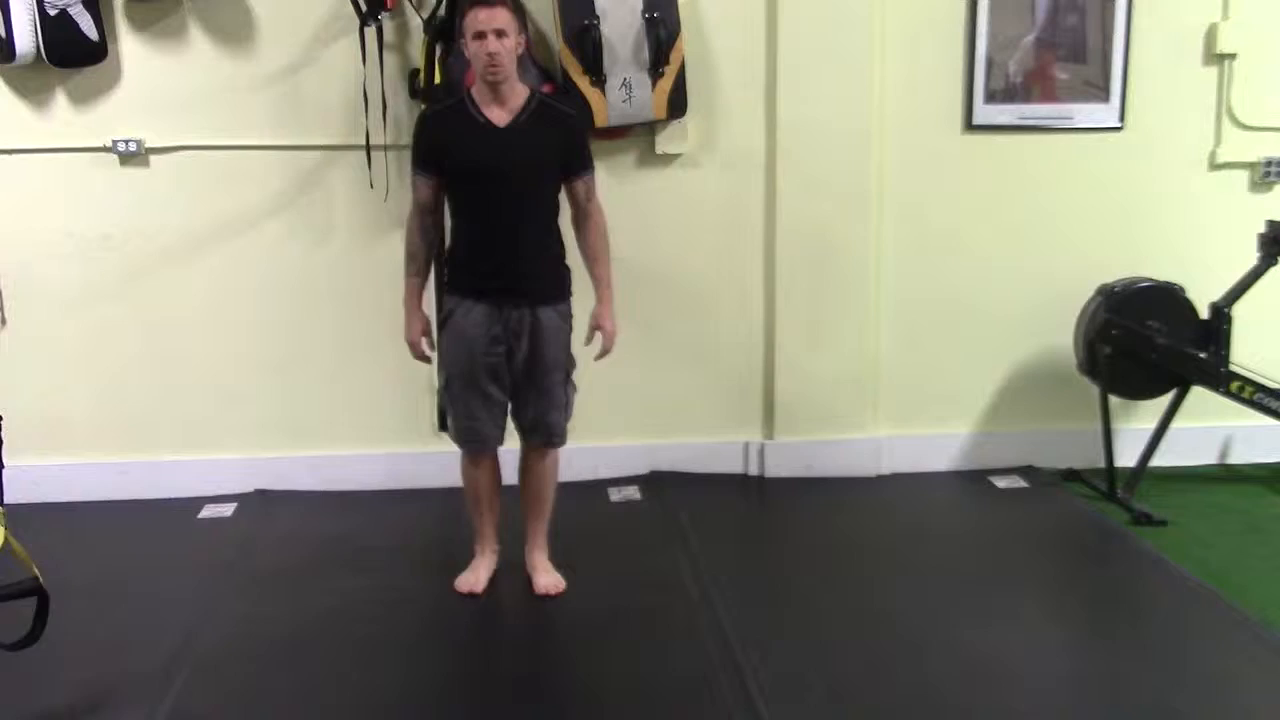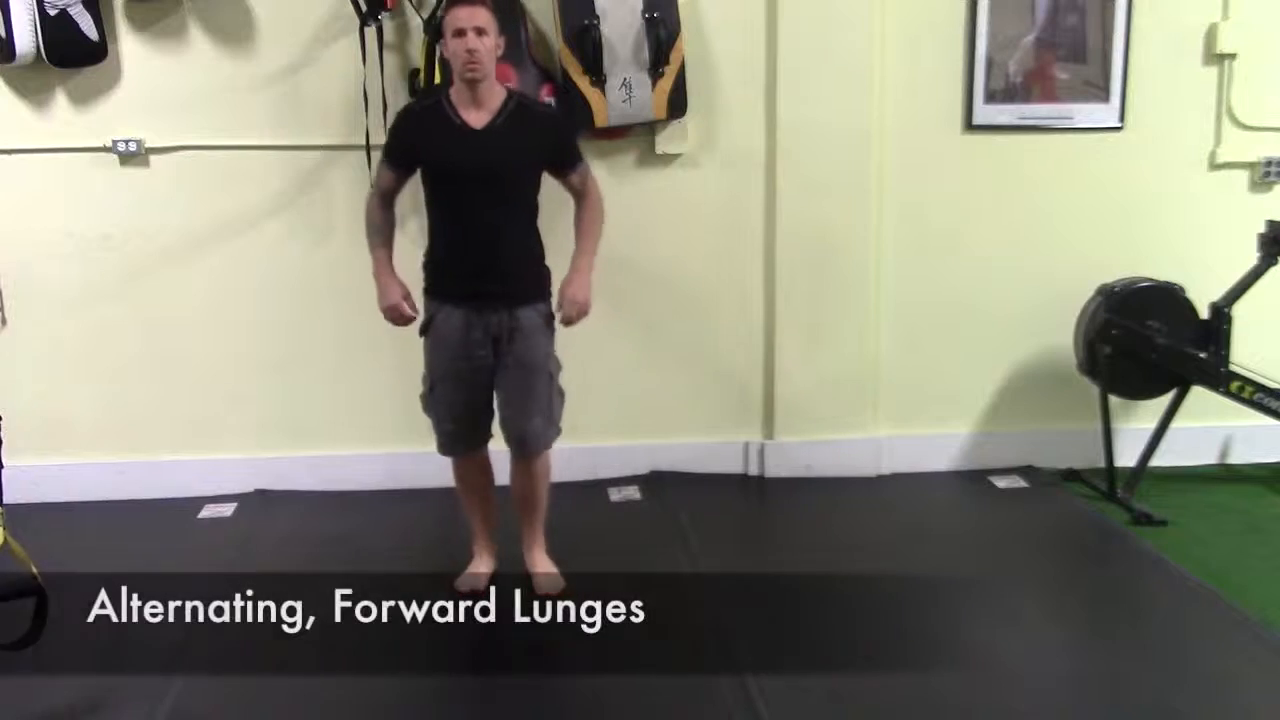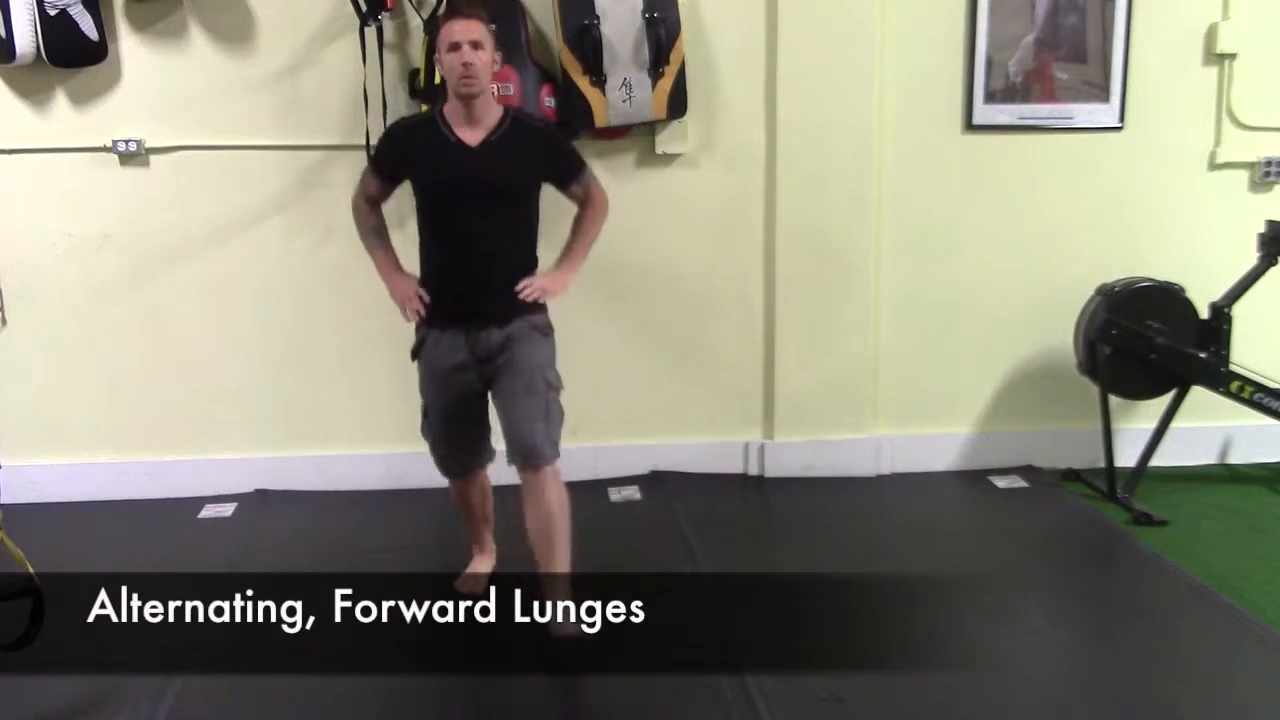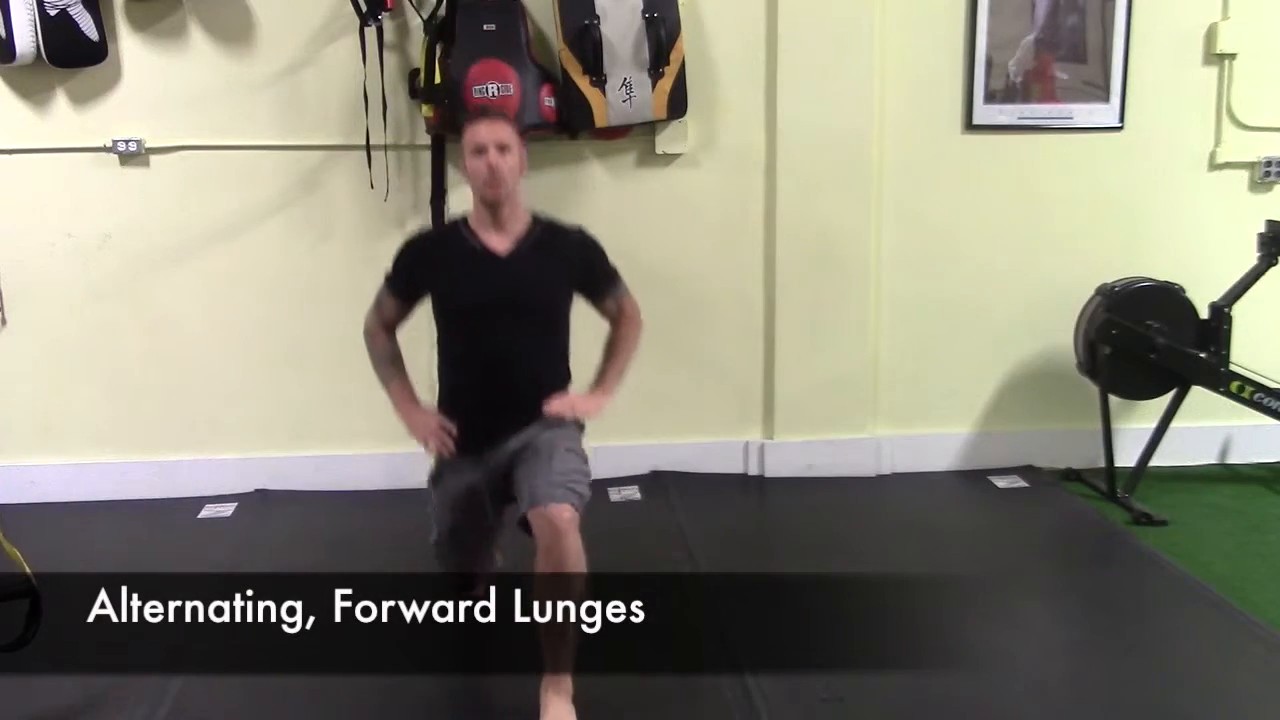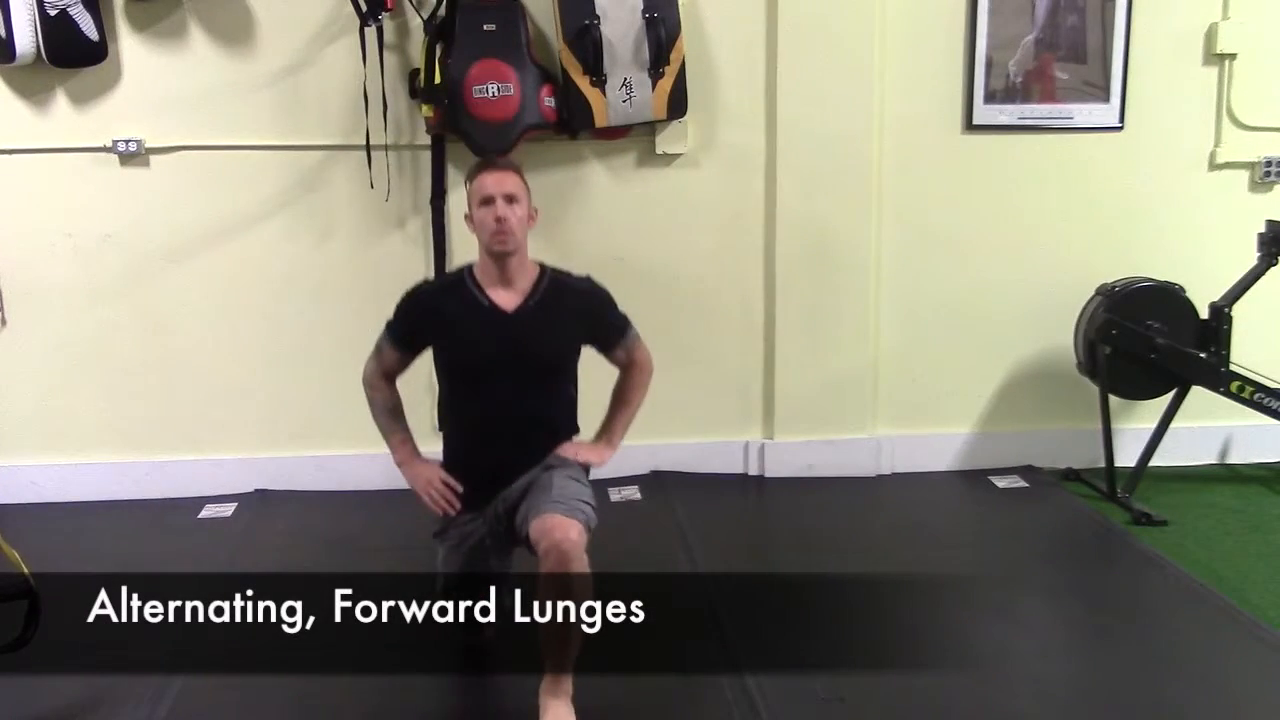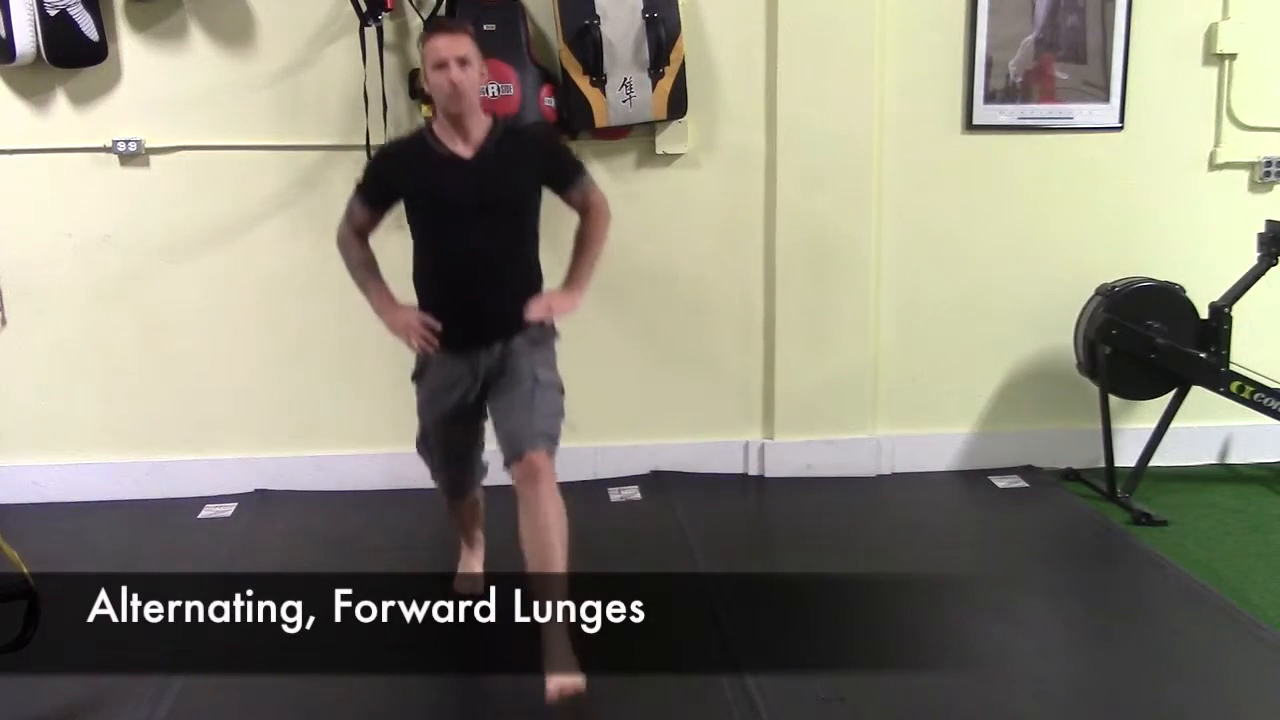
dt=0.4s
person 1, frame 1
left shoulder: (560, 122)
right shoulder: (440, 123)
left elbow: (588, 212)
right elbow: (423, 215)
left wrist: (605, 299)
right wrist: (413, 303)
left hip: (544, 303)
right hip: (469, 304)
left knee: (544, 433)
right knee: (475, 437)
left ankle: (537, 551)
right ankle: (485, 549)
person 1, frame 2
left shoulder: (539, 121)
right shoulder: (418, 122)
left elbow: (588, 194)
right elbow: (380, 198)
left wrist: (583, 272)
right wrist: (384, 276)
left hip: (526, 306)
right hip: (450, 308)
left knee: (532, 439)
right knee: (464, 441)
left ankle: (535, 547)
right ankle: (483, 549)
person 1, frame 3
left shoulder: (536, 137)
right shoulder: (410, 137)
left elbow: (594, 200)
right elbow: (365, 201)
left wrist: (564, 270)
right wrist: (391, 274)
left hip: (520, 324)
right hip: (445, 327)
left knee: (538, 459)
right knee: (459, 464)
left ankle: (560, 600)
right ankle: (483, 549)
person 1, frame 4
left shoulder: (569, 248)
right shoulder: (430, 251)
left elbow: (627, 316)
right elbow: (378, 328)
left wrist: (598, 393)
right wrist: (410, 409)
left hip: (543, 430)
right hip: (466, 442)
left knee: (556, 523)
right knee: (461, 575)
right ankle: (474, 570)
person 1, frame 5
left shoulder: (577, 297)
right shoulder: (433, 301)
left elbow: (638, 363)
right elbow: (378, 376)
left wrist: (605, 441)
right wrist: (410, 462)
left hip: (549, 467)
right hip: (470, 487)
left knee: (562, 541)
person 1, frame 6
left shoulder: (532, 144)
right shoulder: (399, 160)
left elbow: (595, 209)
right elbow: (351, 234)
left wrist: (572, 291)
right wrist: (388, 309)
left hip: (521, 340)
right hip: (446, 349)
left knee: (533, 465)
right knee: (456, 480)
left ankle: (554, 633)
right ankle: (471, 545)
